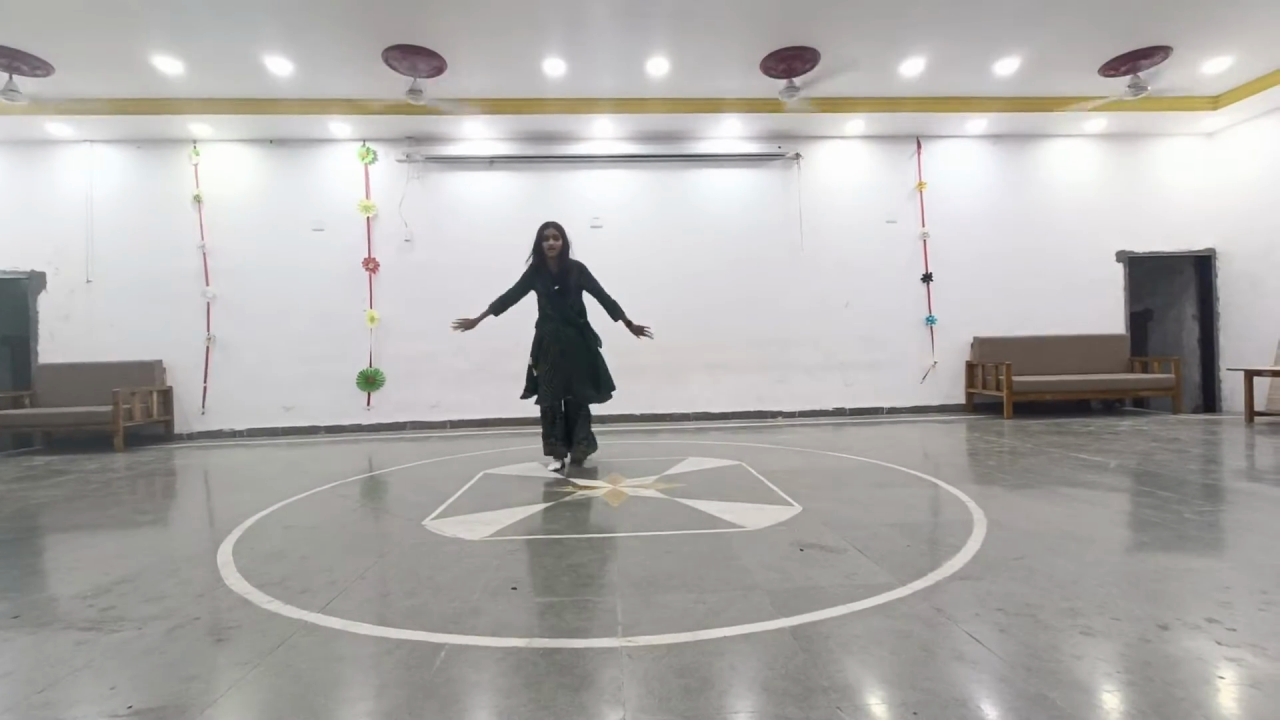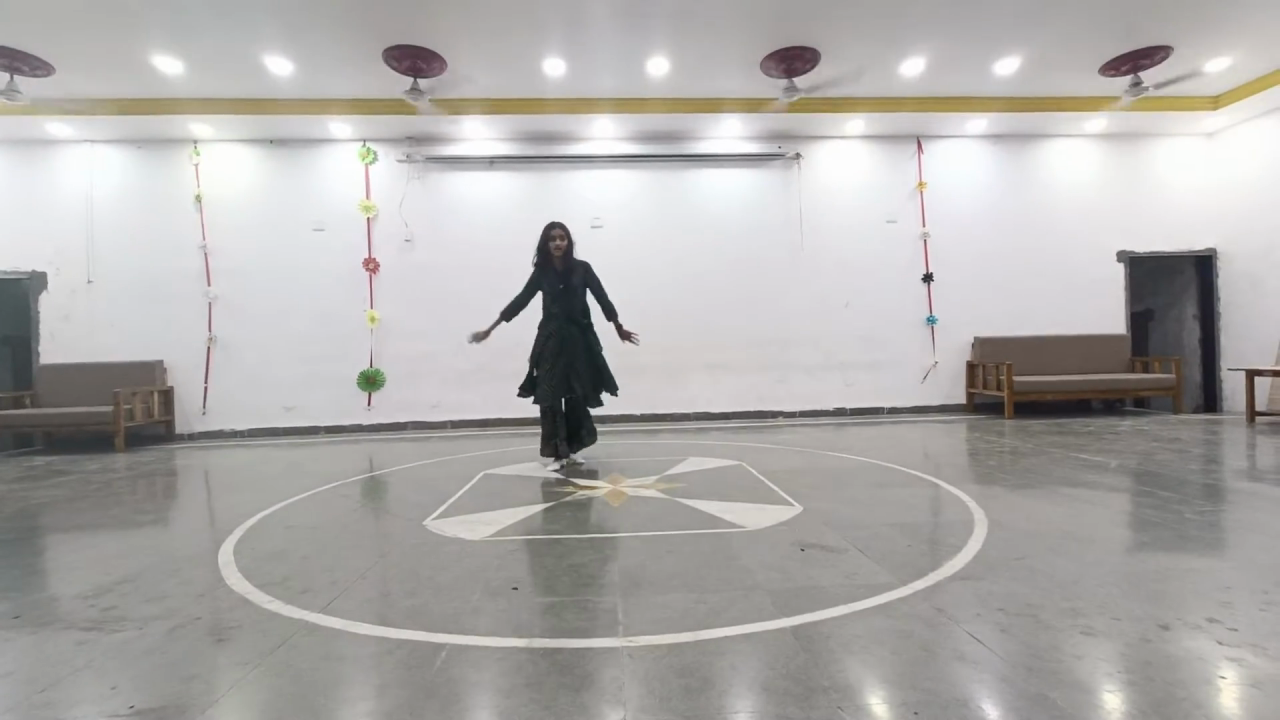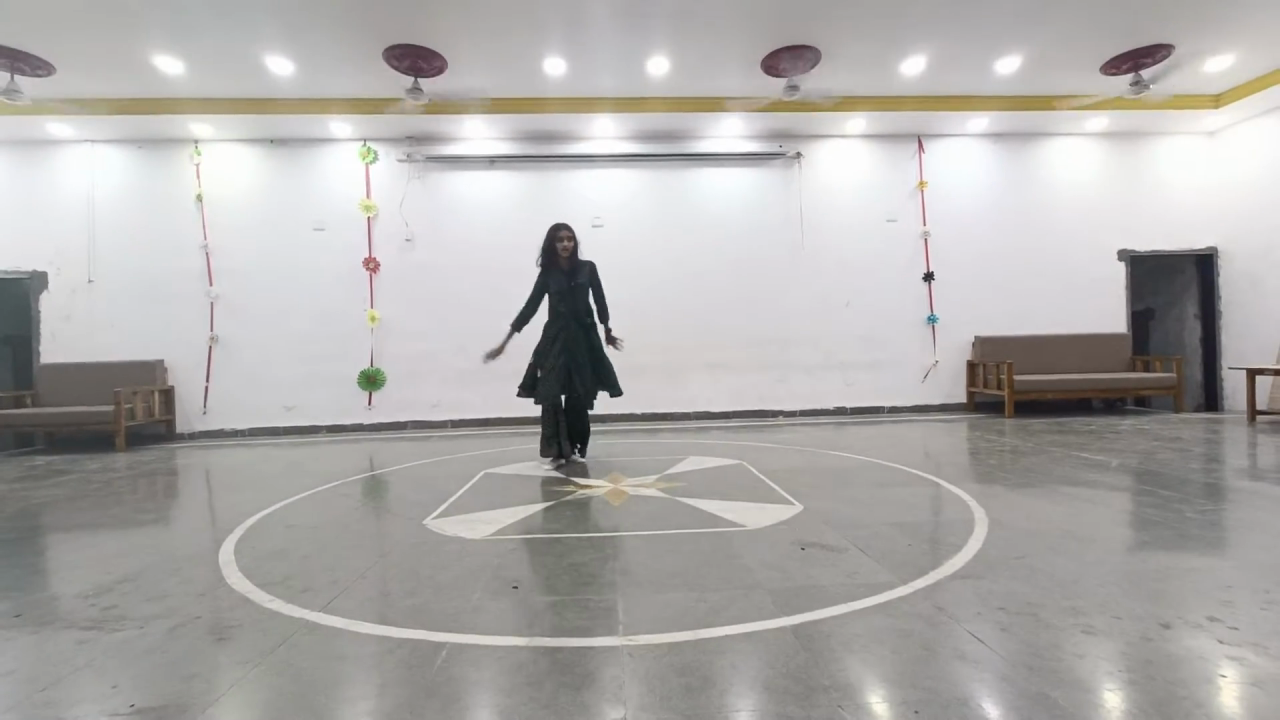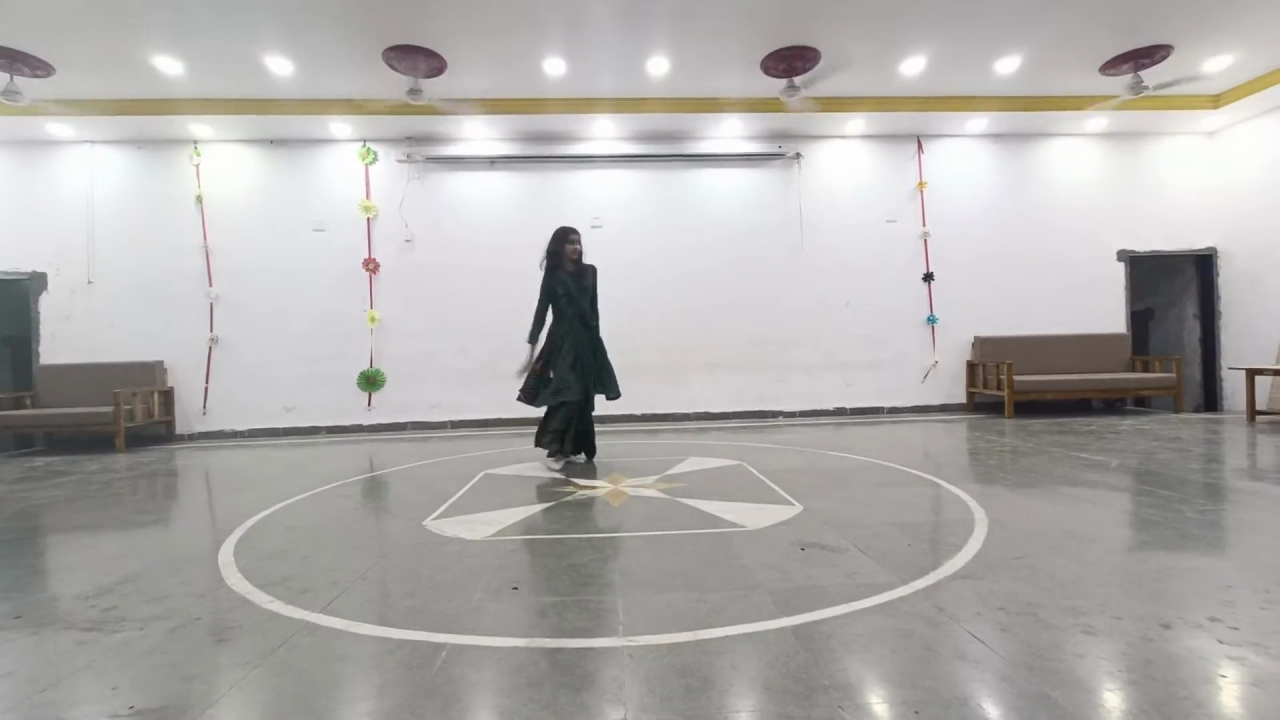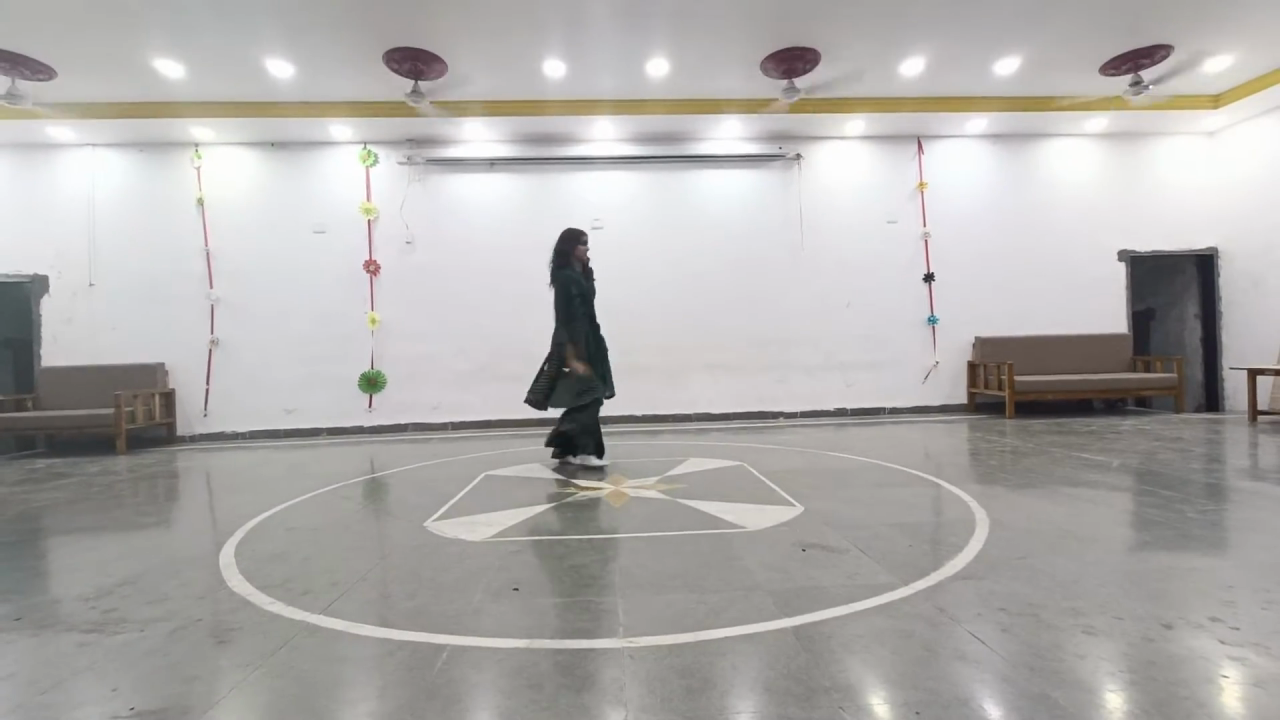
dt=0.1s
person 1, frame 1
left shoulder: (577, 269)
right shoulder: (535, 272)
left elbow: (603, 298)
right elbow: (510, 298)
left wrist: (630, 326)
right wrist: (476, 321)
left hip: (577, 339)
right hip: (548, 341)
left knee: (578, 396)
right knee: (549, 399)
left ankle: (578, 448)
right ankle: (556, 453)
person 1, frame 2
left shoulder: (582, 269)
right shoulder: (541, 272)
left elbow: (602, 300)
right elbow: (519, 301)
left wrist: (619, 329)
right wrist: (489, 330)
left hip: (580, 338)
right hip: (551, 339)
left knee: (578, 396)
right knee: (550, 397)
left ankle: (572, 447)
right ankle: (556, 452)
person 1, frame 3
left shoulder: (587, 268)
right shoulder: (548, 273)
left elbow: (600, 301)
right elbow: (530, 308)
left wrist: (608, 333)
right wrist: (504, 343)
left hip: (584, 338)
right hip: (556, 338)
left knee: (579, 396)
right knee: (551, 395)
left ankle: (571, 447)
right ankle: (556, 451)
person 1, frame 4
left shoulder: (589, 272)
right shoulder: (552, 277)
right elbow: (540, 315)
left wrist: (594, 337)
right wrist: (532, 354)
left hip: (586, 340)
right hip: (563, 341)
left knee: (584, 397)
right knee: (564, 398)
left ankle: (572, 449)
right ankle: (556, 451)
person 1, frame 5
left shoulder: (586, 273)
right shoulder: (563, 276)
right elbow: (562, 320)
right wrist: (572, 357)
left hip: (588, 340)
right hip: (571, 343)
left knee: (588, 396)
right knee: (587, 397)
left ankle: (567, 450)
right ankle: (582, 452)
